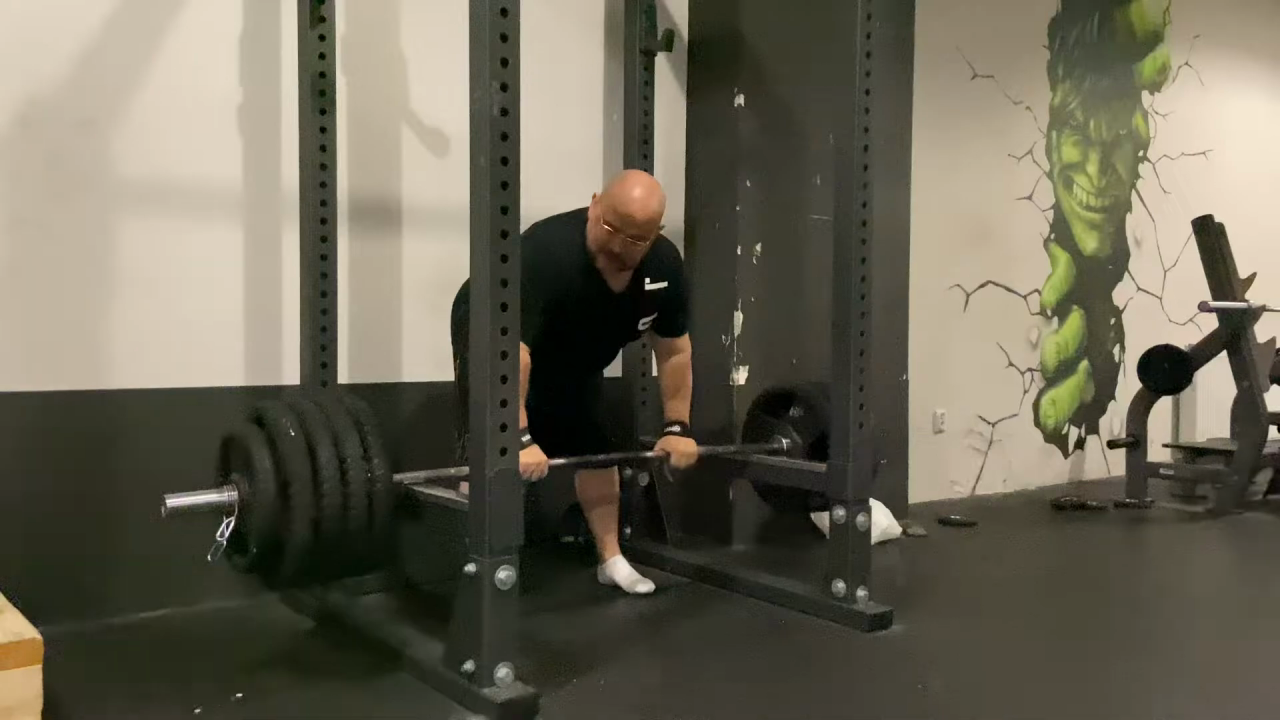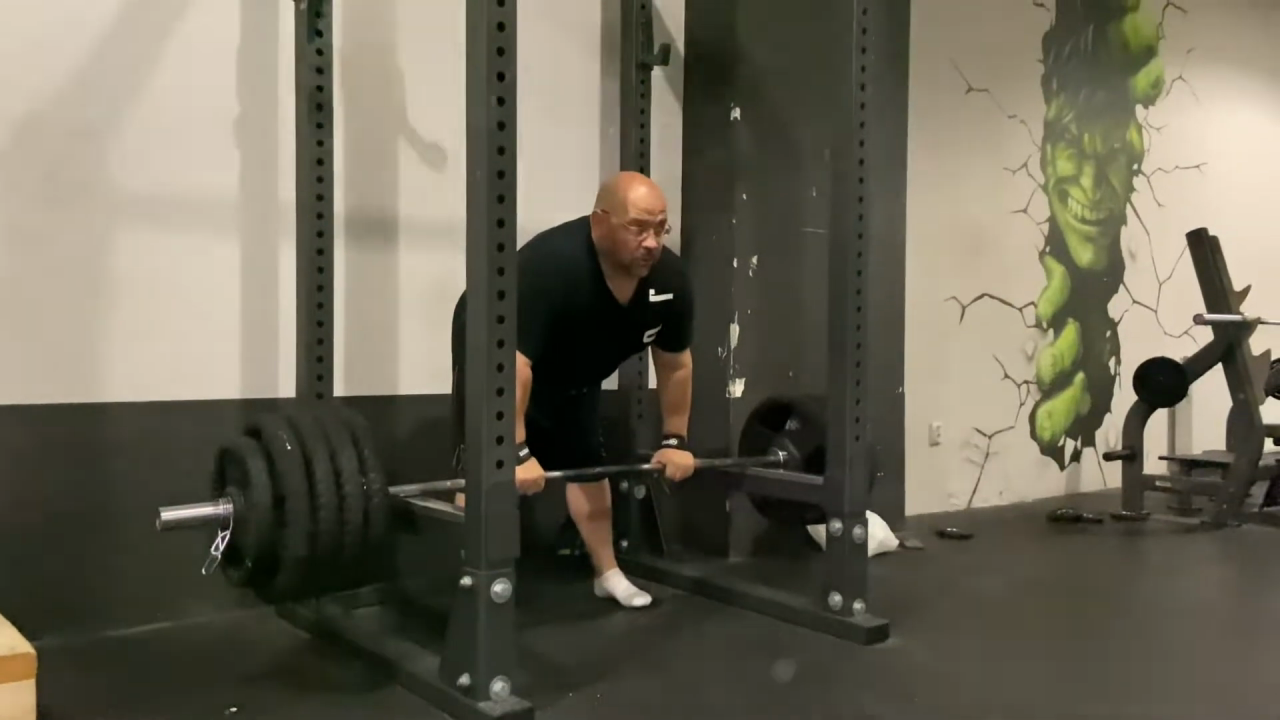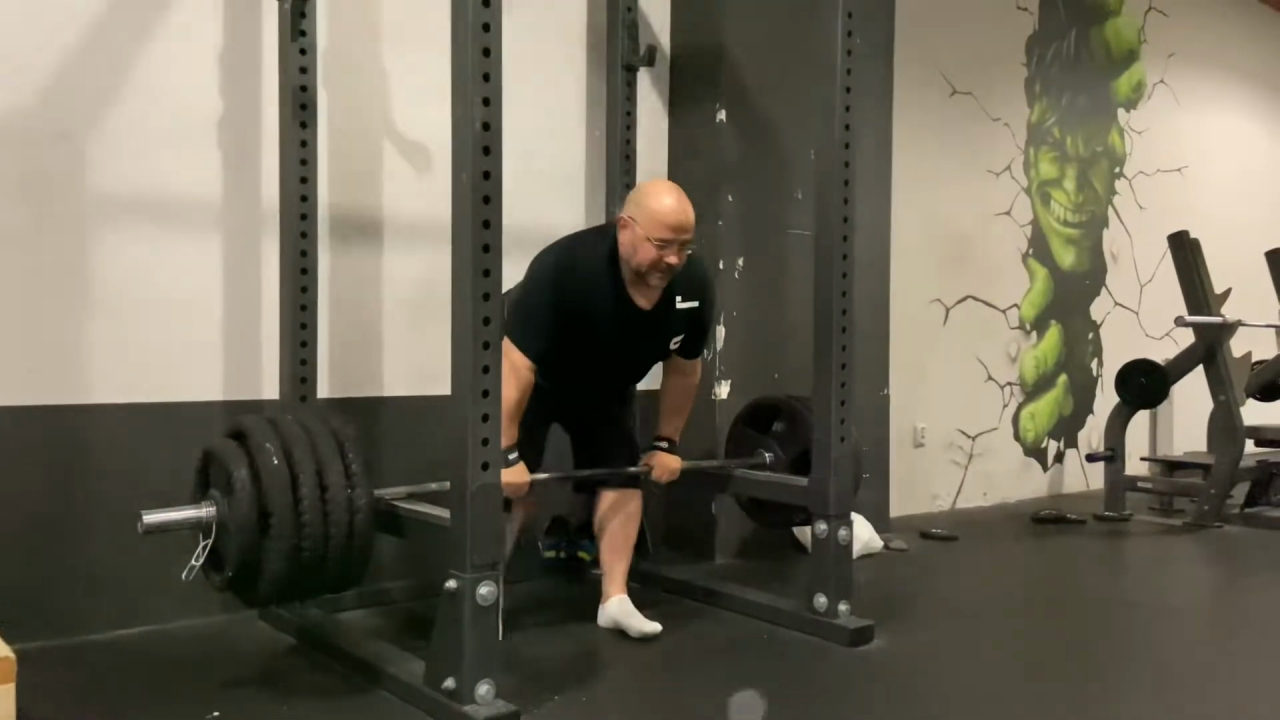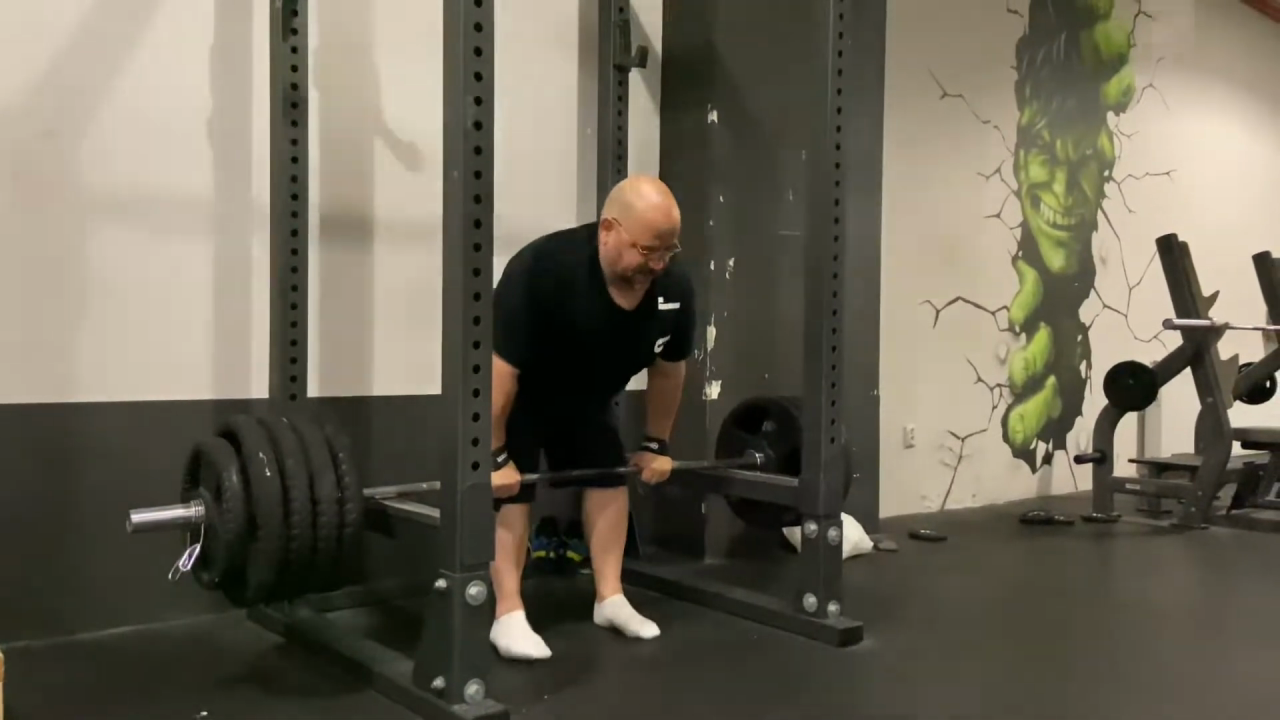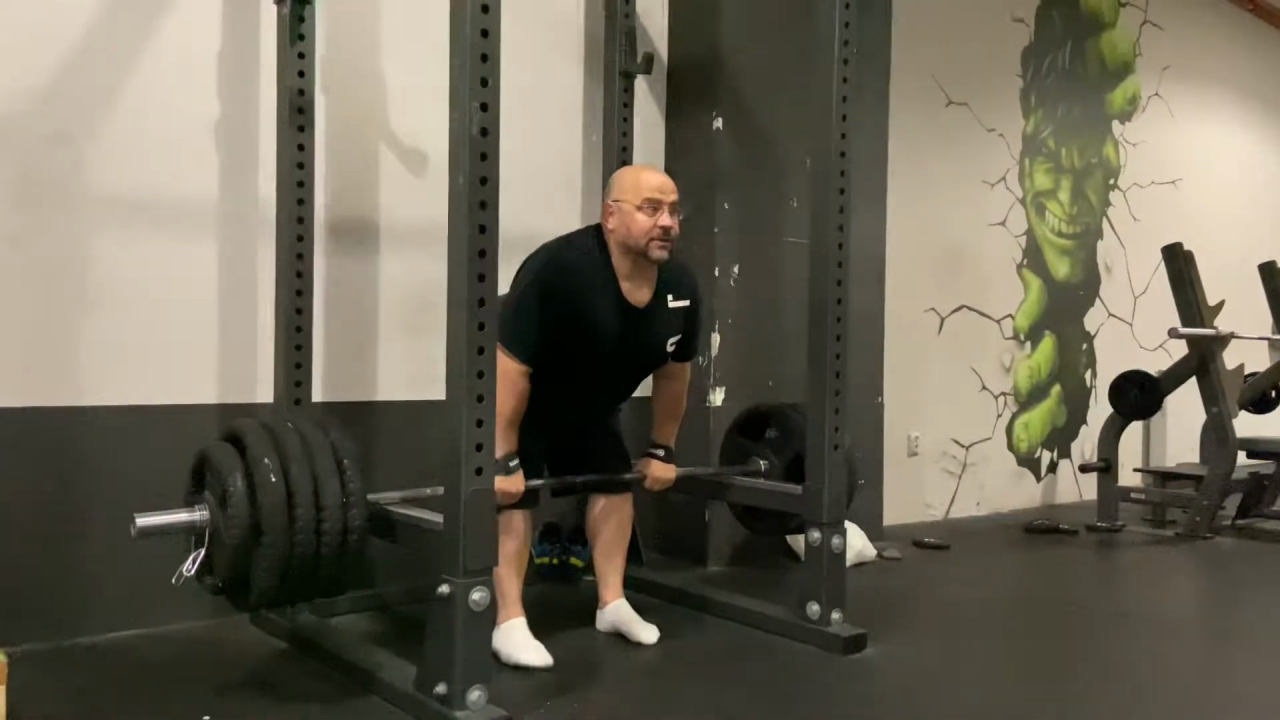
dt=1s
person 1, frame 1
left shoulder: (665, 264)
right shoulder: (547, 250)
left elbow: (674, 350)
left wrist: (677, 428)
right wrist: (519, 437)
left hip: (573, 357)
left knee: (595, 446)
left ankle: (611, 560)
person 1, frame 2
left shoulder: (669, 277)
right shoulder: (551, 263)
left elbow: (675, 364)
right elbow: (513, 363)
left wrist: (674, 440)
right wrist: (517, 452)
left hip: (572, 372)
left knee: (587, 464)
left ankle: (608, 574)
person 1, frame 3
left shoulder: (693, 284)
right shoulder: (567, 267)
left elbow: (684, 369)
right elbow: (517, 364)
left wrist: (666, 443)
right wrist: (506, 455)
left hip: (605, 386)
right hip: (532, 375)
left knee: (622, 477)
right knee: (511, 482)
left ankle: (615, 599)
person 1, frame 4
left shoulder: (674, 287)
right shoulder: (543, 268)
left elbow: (668, 370)
right elbow: (499, 370)
left wrist: (655, 446)
right wrist: (494, 456)
left hip: (585, 394)
right hip: (515, 390)
left knee: (610, 476)
right knee: (511, 488)
left ankle: (610, 599)
right ankle: (508, 615)
person 1, frame 5
left shoulder: (681, 287)
right shoulder: (557, 268)
left elbow: (674, 373)
right elbow: (510, 368)
left wrist: (661, 451)
right wrist: (503, 460)
left hip: (591, 405)
right hip: (521, 400)
left knee: (615, 484)
right knee: (514, 494)
left ankle: (612, 604)
right ankle: (509, 621)
